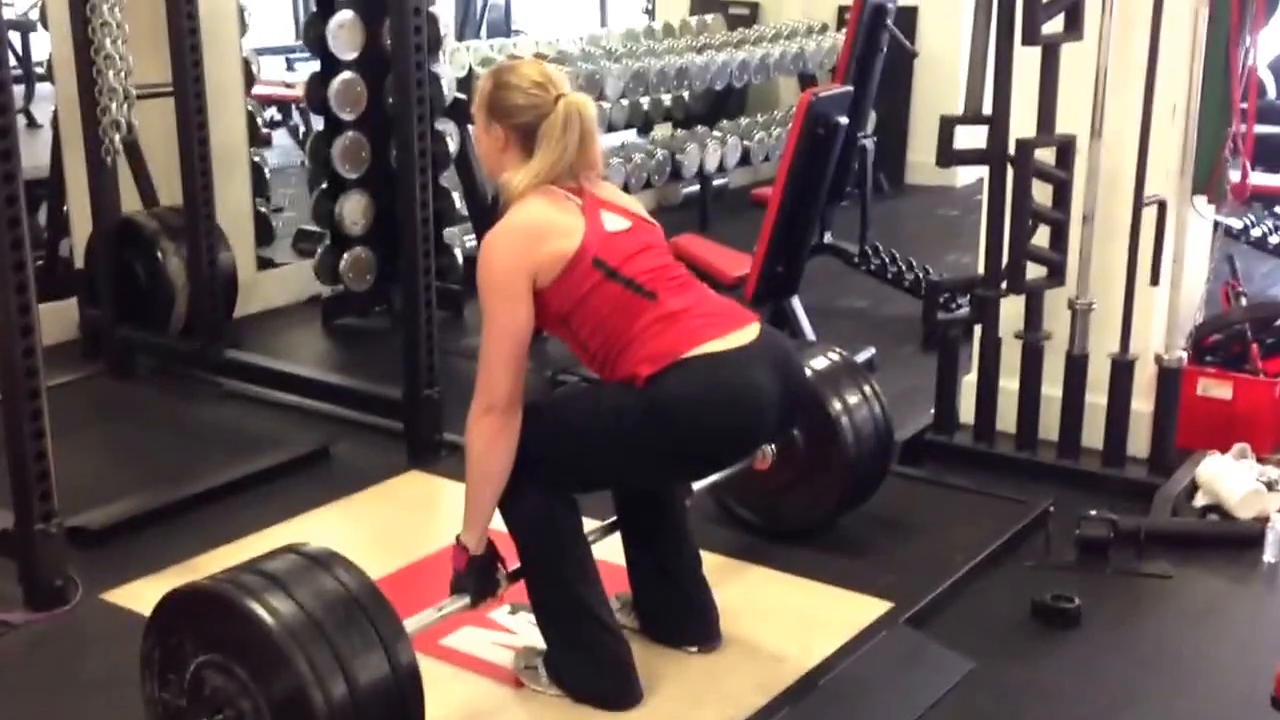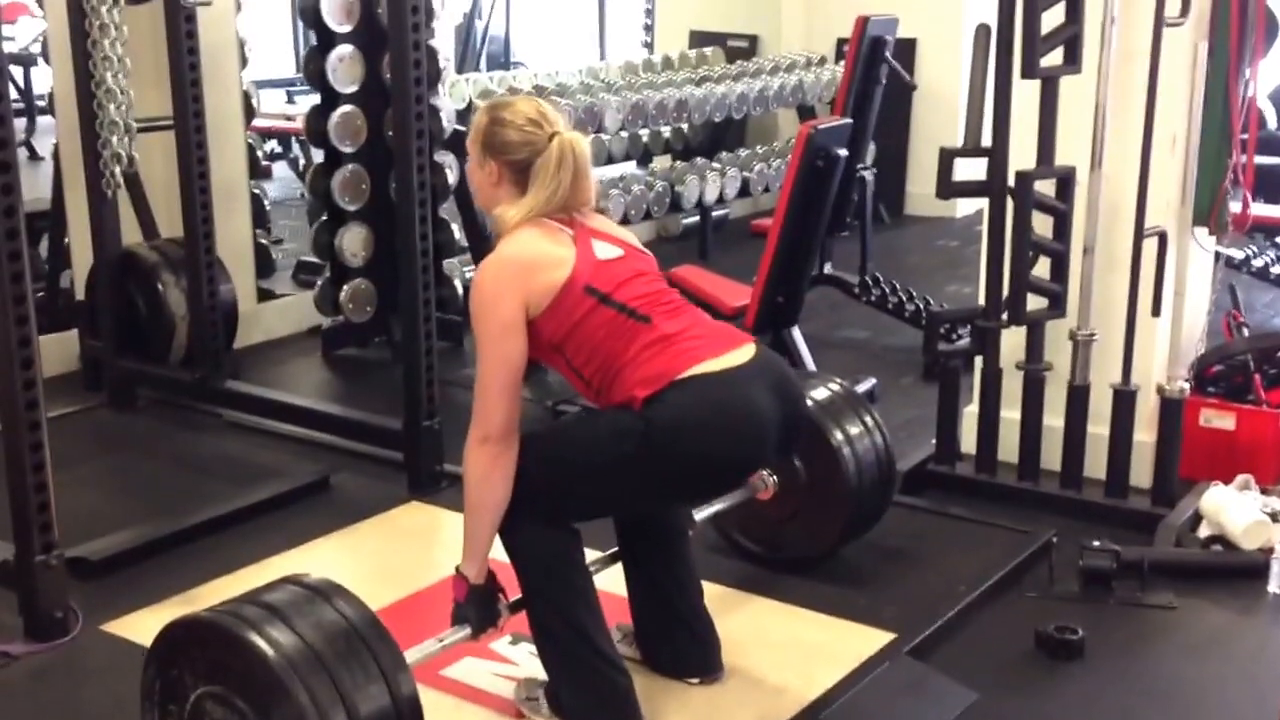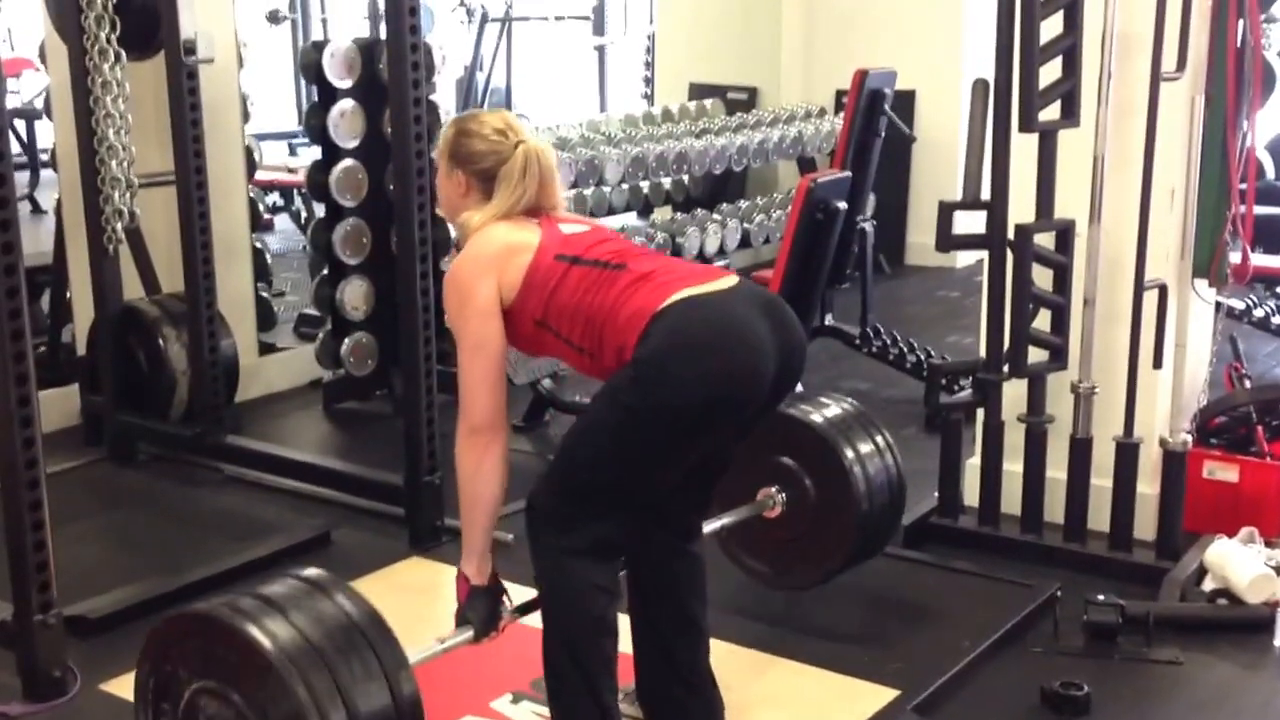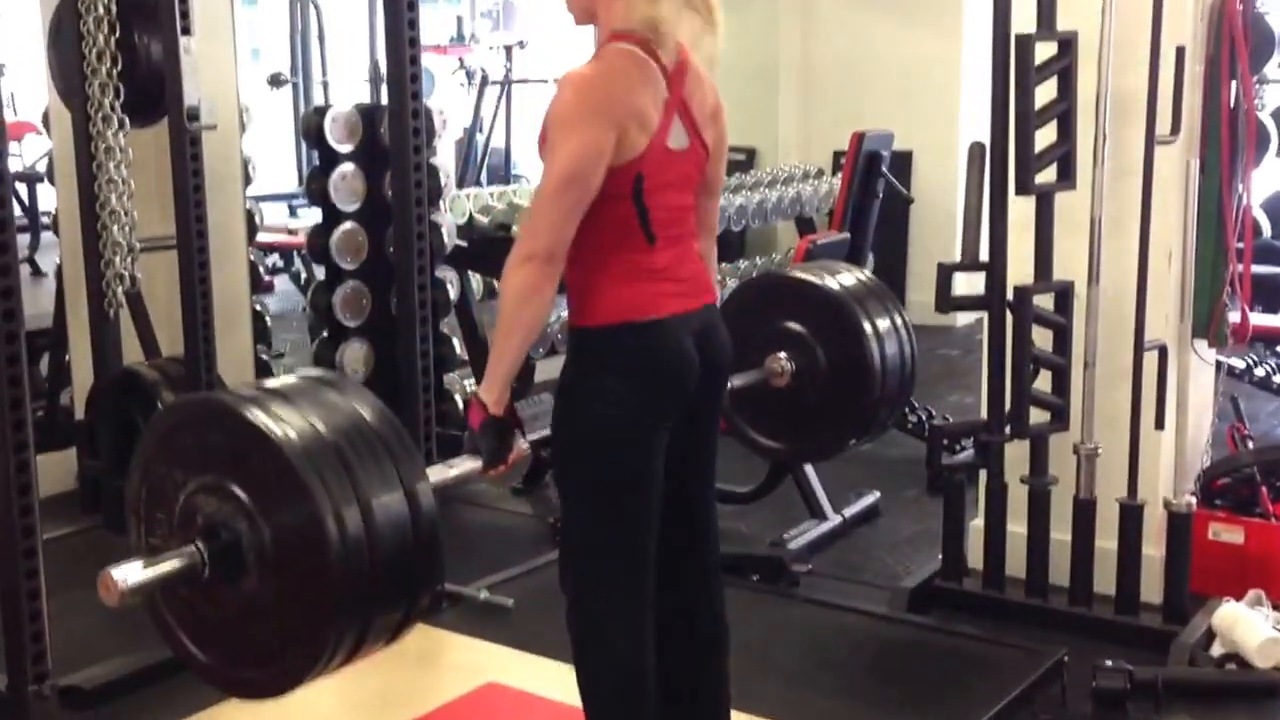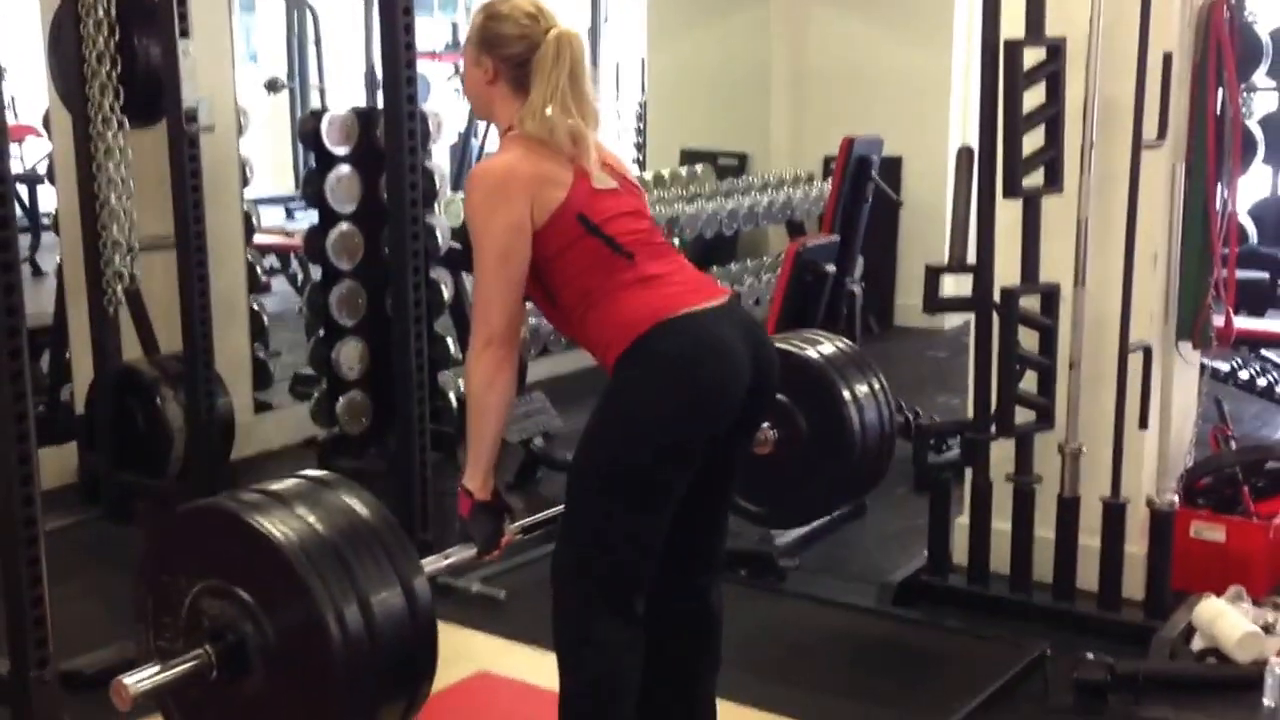
dt=1s
person 1, frame 1
left shoulder: (512, 238)
right shoulder: (607, 197)
left elbow: (497, 408)
left wrist: (472, 542)
left hip: (709, 397)
right hip: (772, 368)
left knee: (525, 459)
right knee: (630, 426)
left ankle: (591, 669)
right ankle: (677, 612)
person 1, frame 2
left shoulder: (506, 269)
right shoulder: (602, 229)
left elbow: (493, 438)
left wrist: (473, 574)
left hip: (706, 421)
right hip: (772, 392)
left knee: (522, 490)
right knee: (630, 454)
right ankle: (681, 646)
person 1, frame 3
left shoulder: (474, 266)
right shoulder: (567, 229)
left elbow: (482, 430)
left wrist: (476, 570)
left hip: (698, 351)
right hip: (771, 328)
left knee: (566, 527)
right knee: (661, 514)
person 1, frame 4
left shoulder: (598, 85)
right shoulder: (696, 82)
left elbow: (540, 255)
left wrist: (492, 399)
left hip: (623, 355)
right hip: (697, 337)
left knee: (607, 583)
right knee: (687, 560)
person 1, frame 5
left shoulder: (501, 176)
right shoulder: (595, 151)
left elbow: (496, 343)
left wrist: (479, 487)
left hip: (673, 364)
right hip: (741, 343)
left knee: (594, 589)
right knee: (684, 570)
